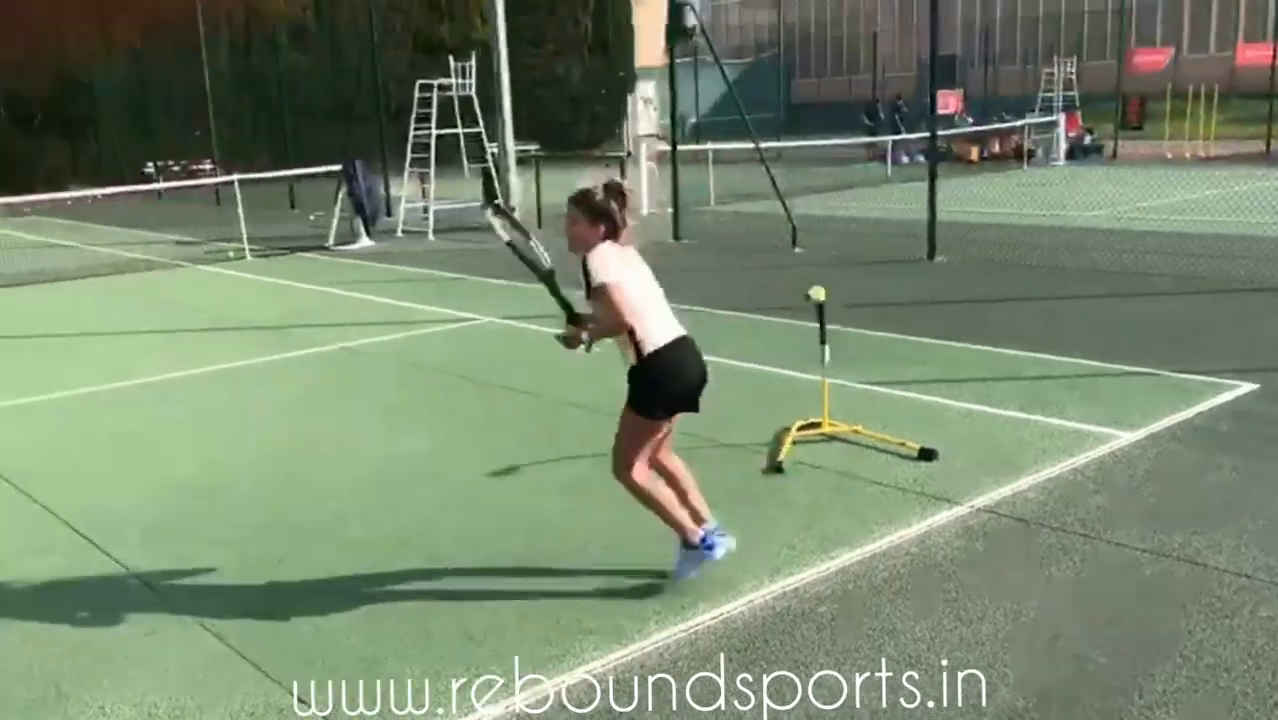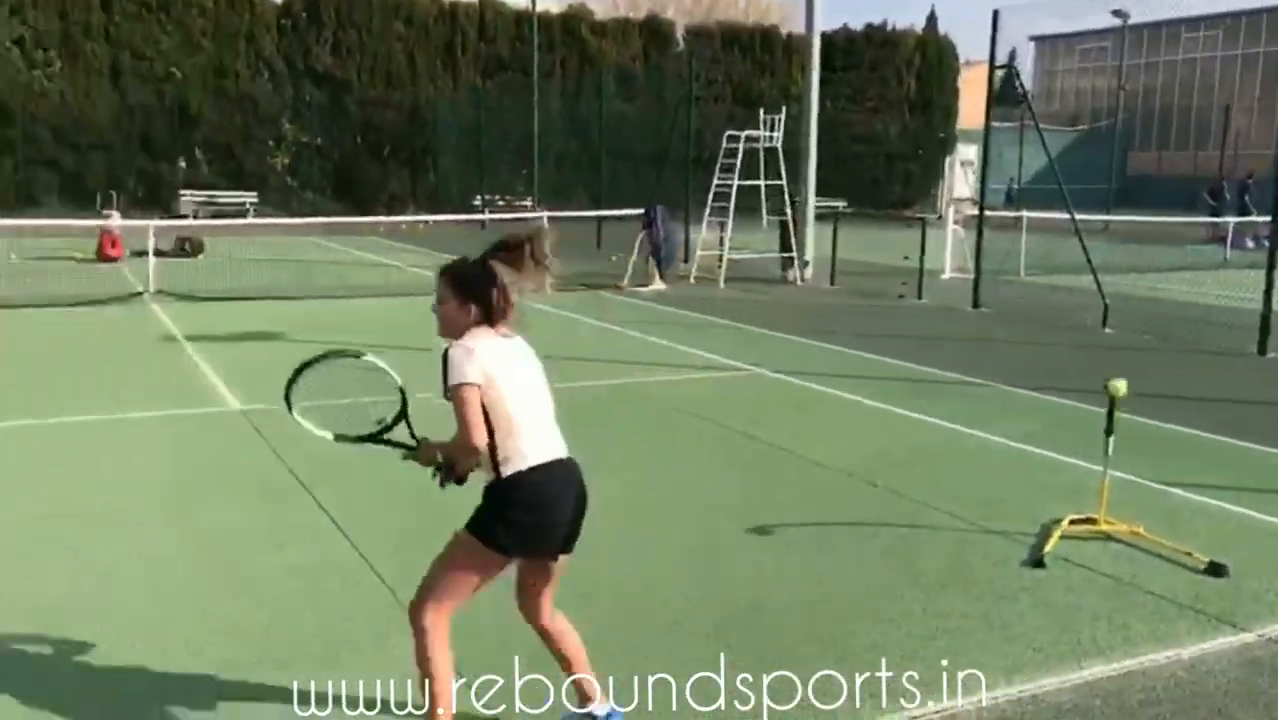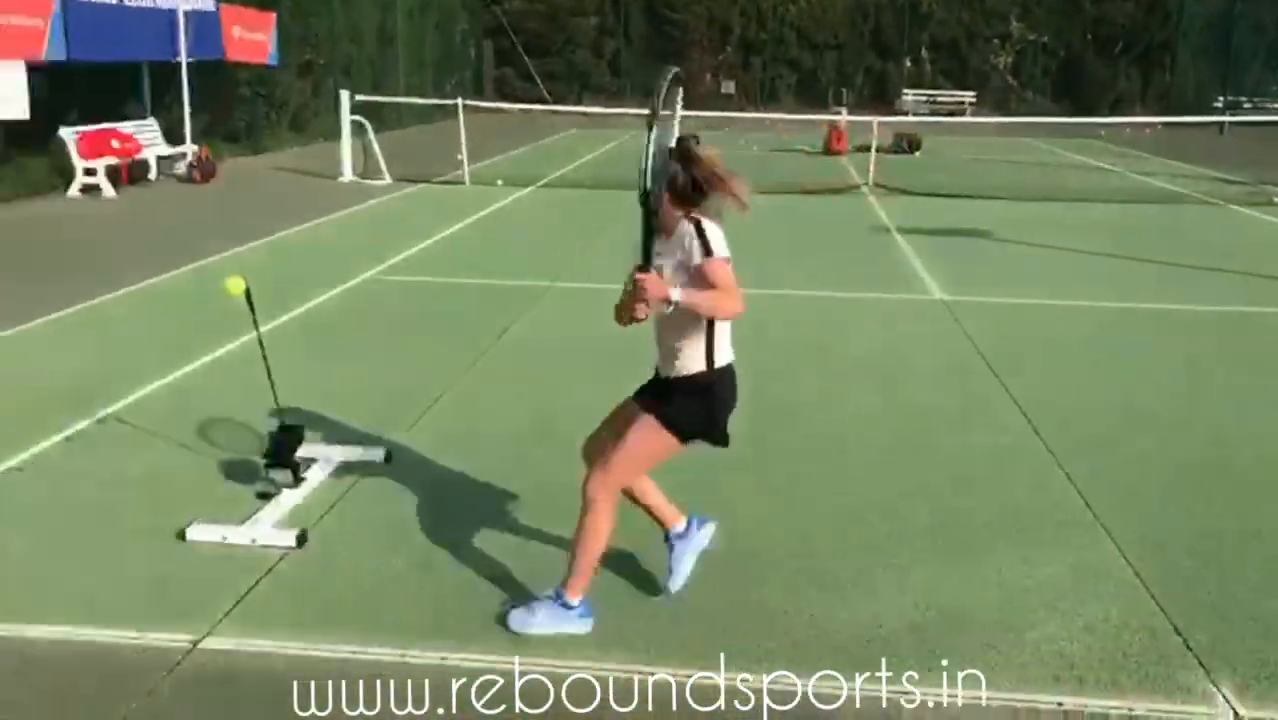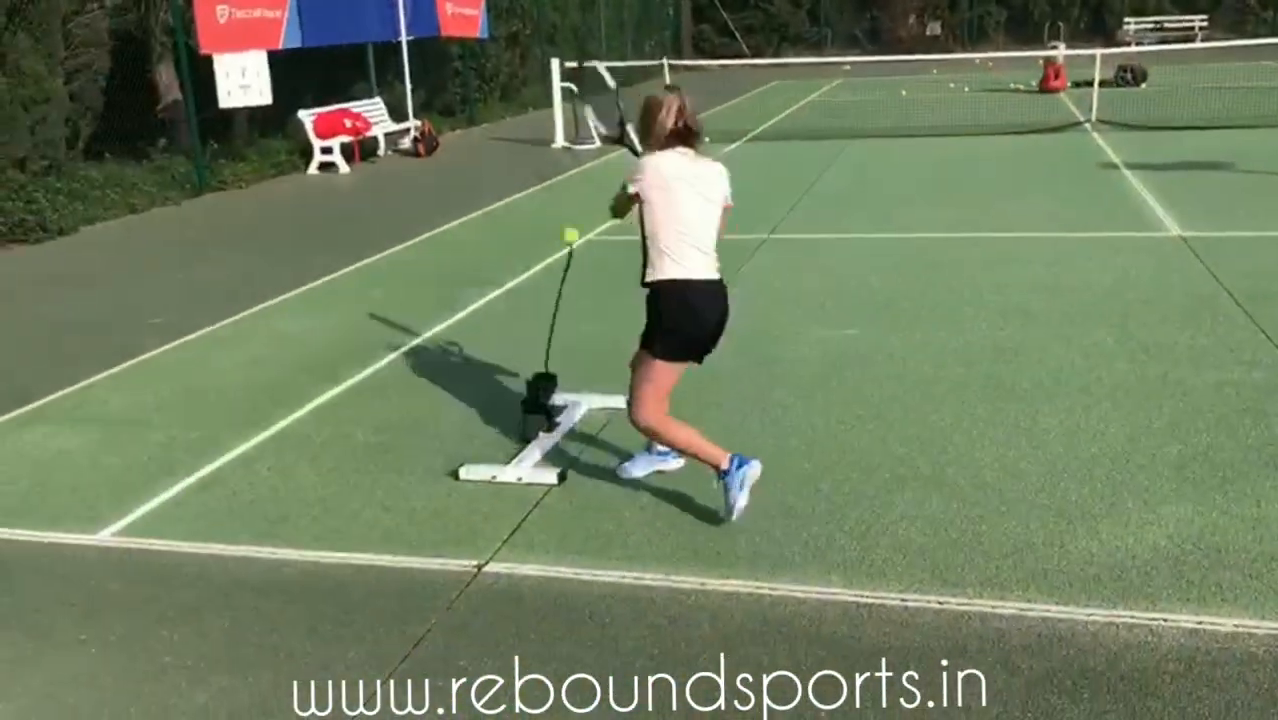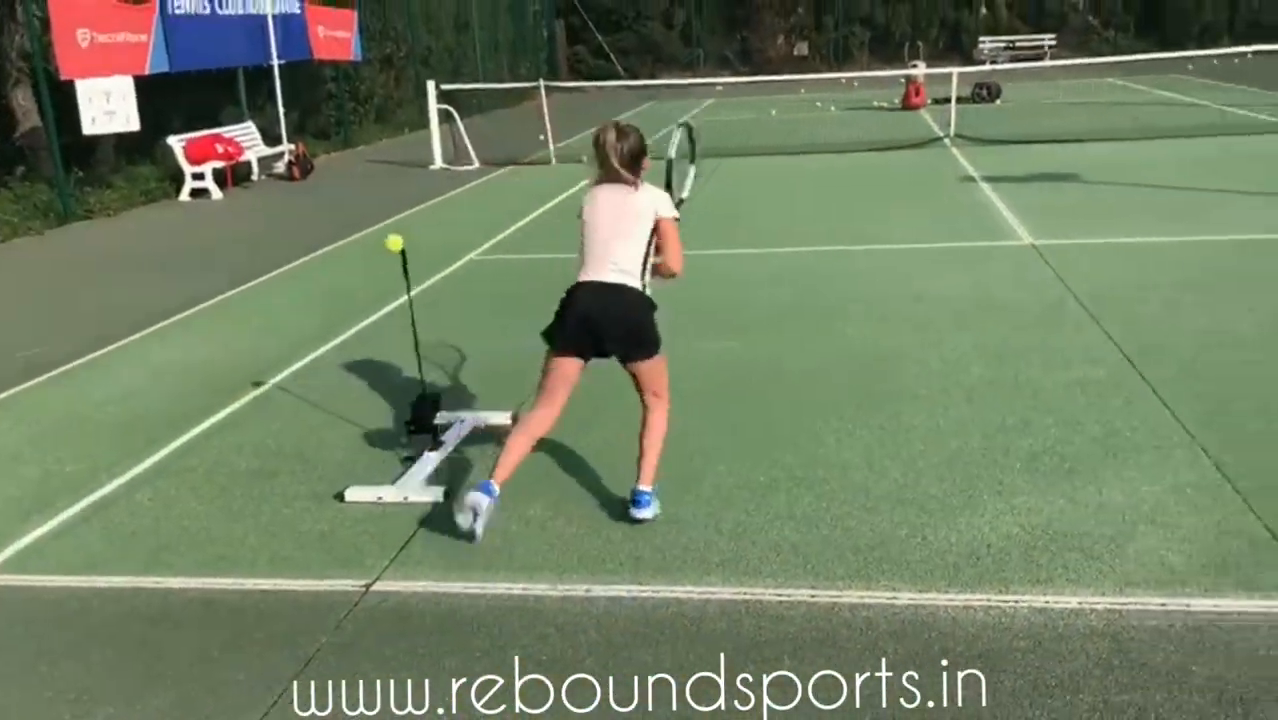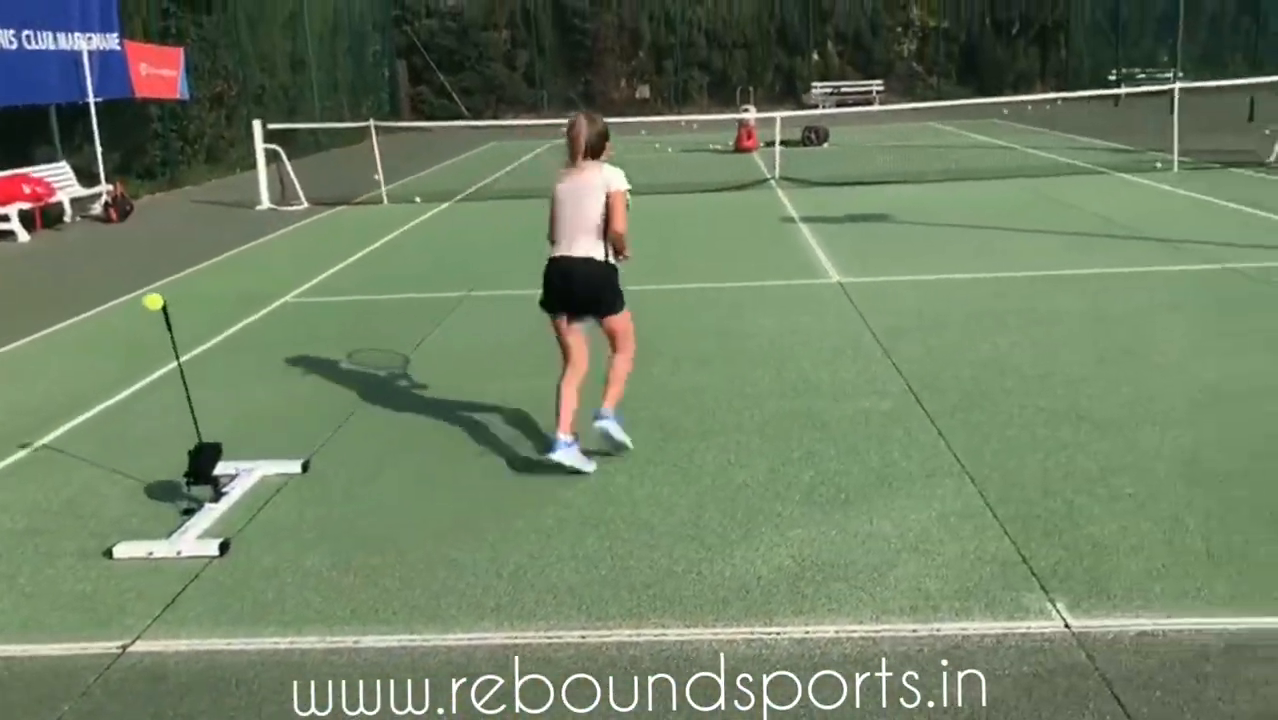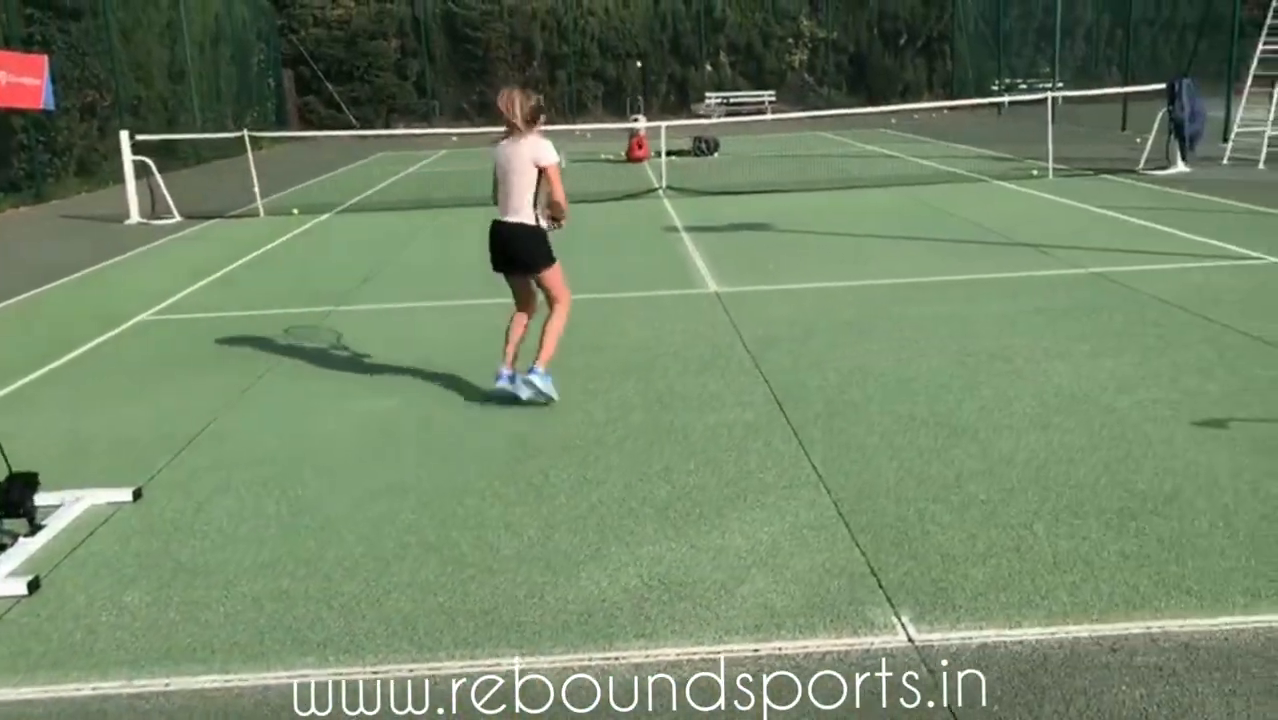
dt=0.5s
person 1, frame 1
left shoulder: (599, 259)
right shoulder: (621, 252)
left elbow: (620, 320)
left wrist: (584, 334)
right wrist: (587, 323)
left hip: (660, 367)
right hip: (681, 355)
left knee: (628, 469)
right knee: (654, 455)
left ankle: (698, 540)
right ankle: (705, 531)
person 1, frame 2
left shoulder: (464, 352)
right shoulder: (516, 345)
left elbow: (475, 442)
left wrist: (436, 453)
right wrist: (459, 459)
left hip: (524, 495)
right hip: (565, 483)
left knee: (429, 611)
right knee: (537, 607)
person 1, frame 3
left shoulder: (699, 234)
right shoulder: (664, 243)
left elbow: (732, 304)
right elbow: (625, 312)
left wrist: (671, 295)
right wrist: (632, 302)
left hip: (701, 388)
right hip: (672, 381)
left knee: (598, 485)
right knee: (597, 454)
left ankle: (570, 603)
right ankle: (683, 529)
person 1, frame 4
left shoulder: (648, 167)
right shoulder: (716, 172)
left elbow: (618, 208)
left hip: (678, 300)
right hip: (710, 295)
left knee: (645, 414)
right knee: (644, 370)
left ankle: (731, 465)
right ankle: (663, 450)
person 1, frame 5
left shoulder: (591, 199)
right shoulder: (656, 199)
right elbow: (673, 266)
left hip: (580, 302)
right hip: (629, 306)
left knee: (543, 411)
right knee: (657, 400)
left ankle: (487, 492)
right ankle: (644, 495)
person 1, frame 6
left shoulder: (563, 180)
right shoulder: (612, 176)
right elbow: (617, 227)
right wrist: (621, 249)
left hip: (556, 273)
right hip: (595, 273)
left knee: (576, 363)
right knee: (623, 348)
left ankle: (563, 442)
right ankle: (606, 415)
person 1, frame 7
left shoulder: (502, 148)
right shoulder: (542, 147)
right elbow: (558, 199)
right wrist: (557, 215)
left hip: (501, 234)
right hip: (527, 237)
left knee: (524, 306)
right knee: (561, 302)
left ankle: (506, 375)
right ankle: (538, 370)
